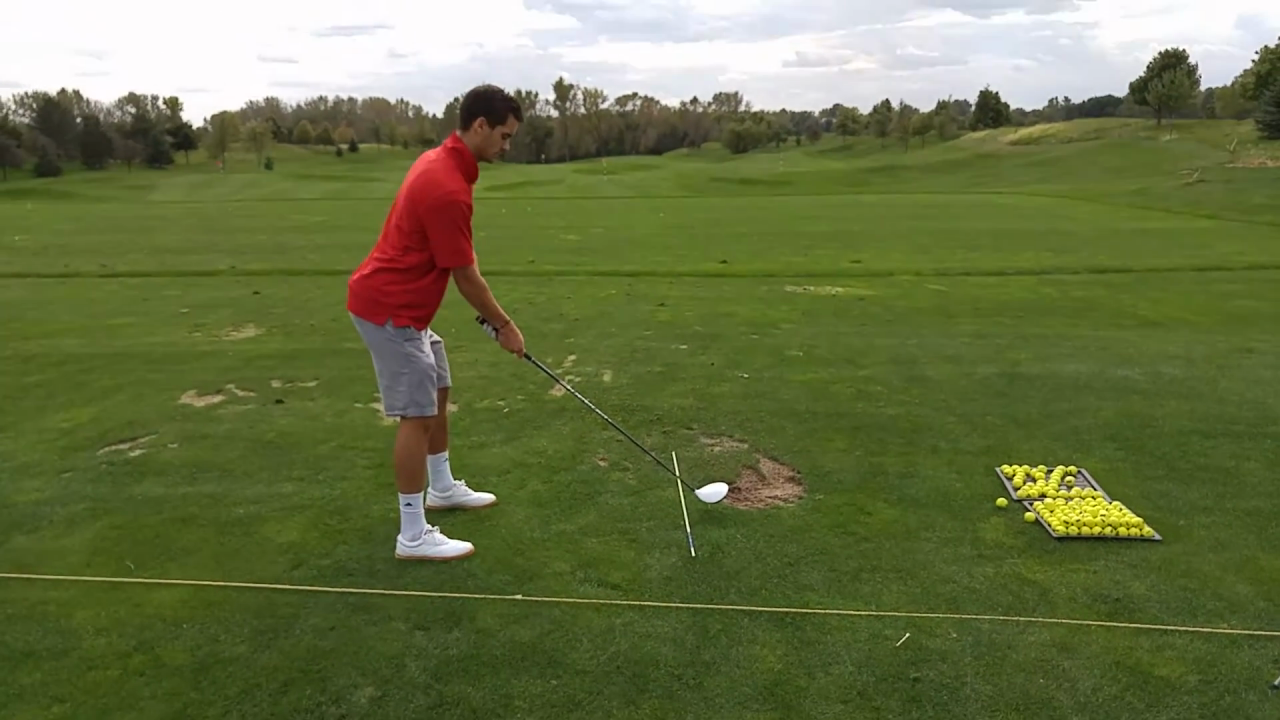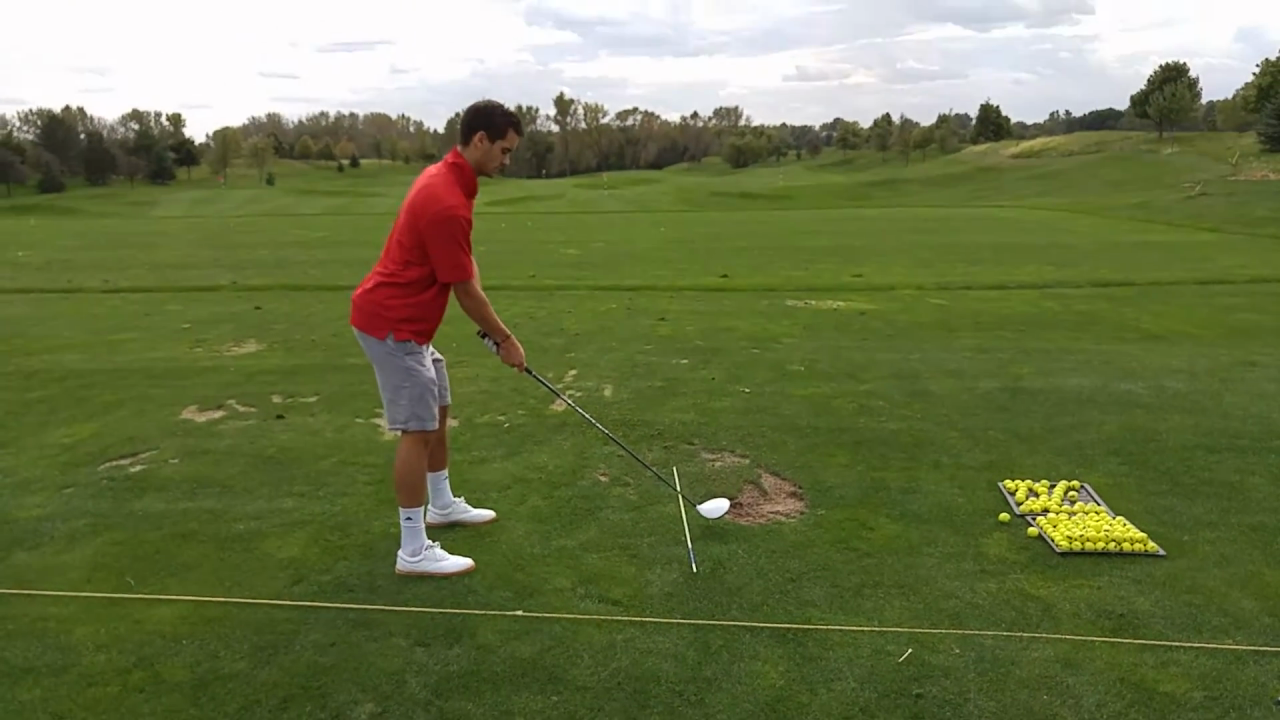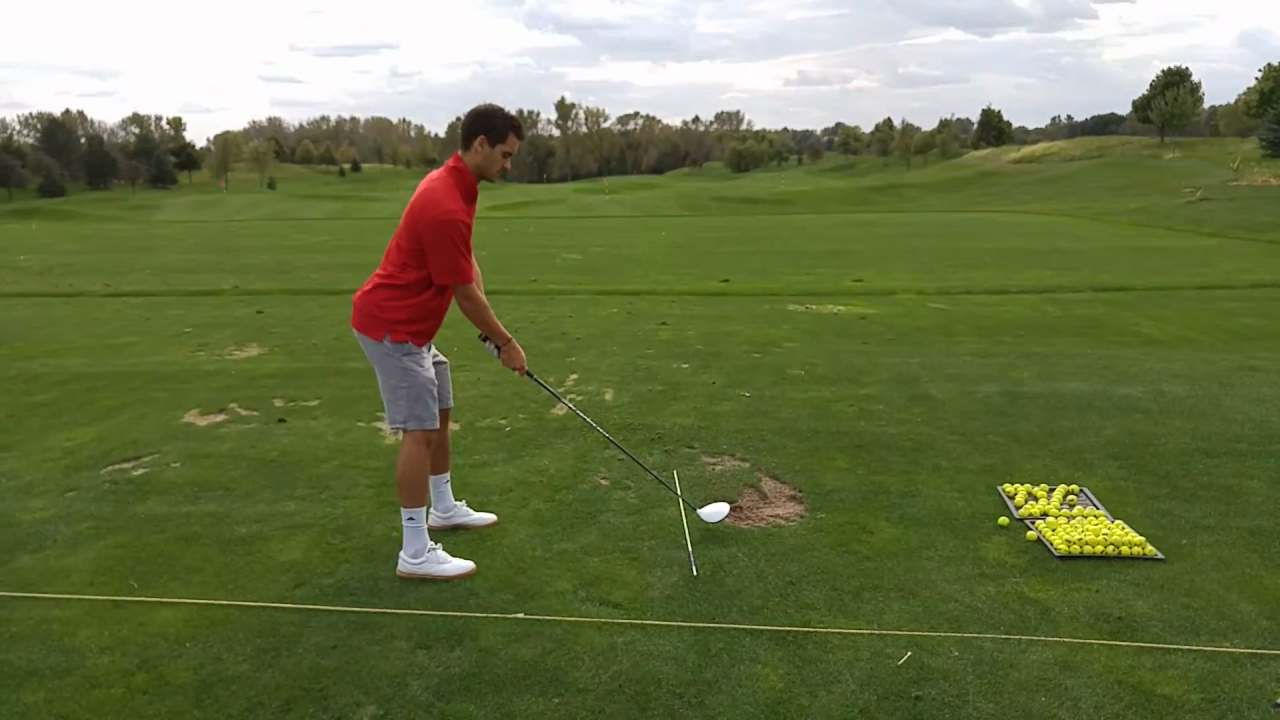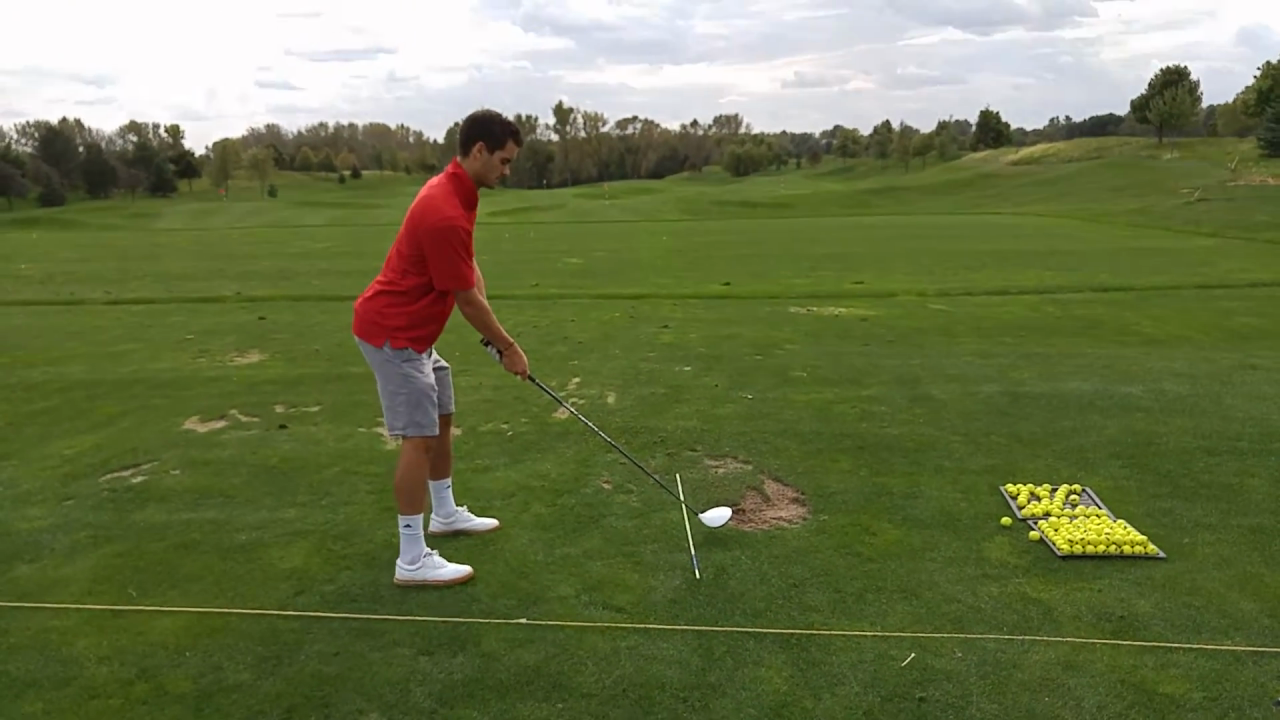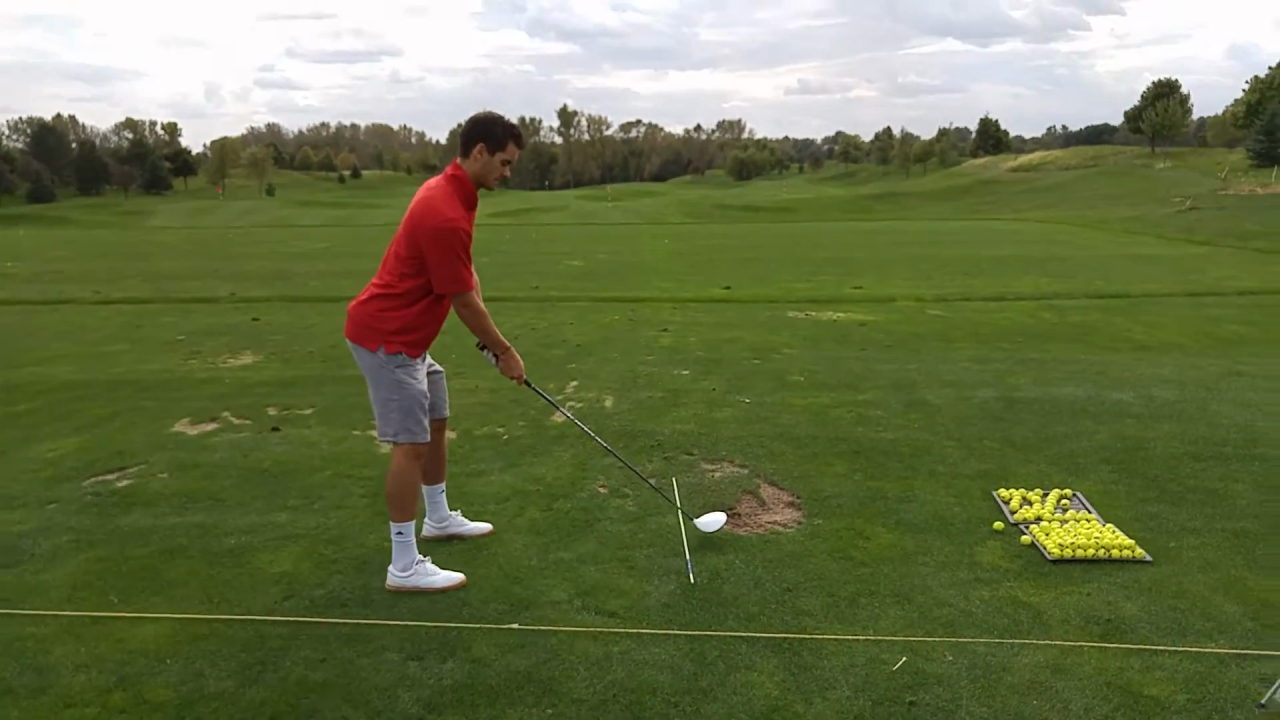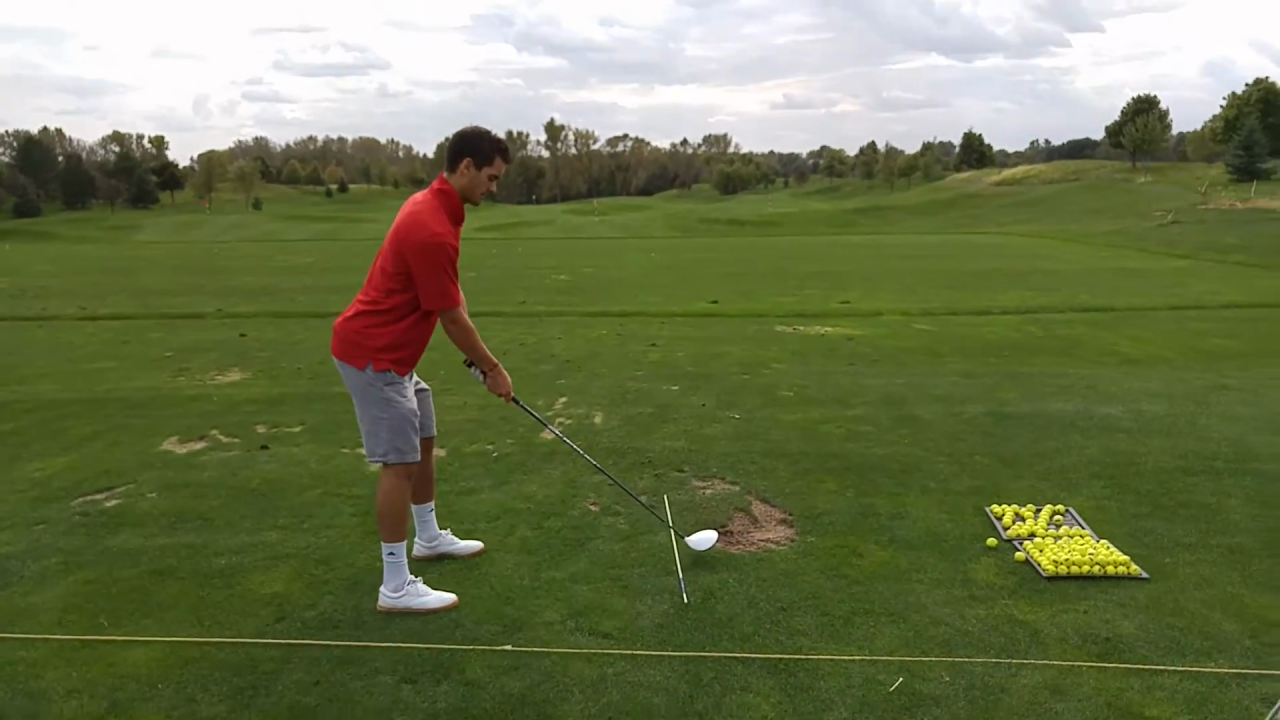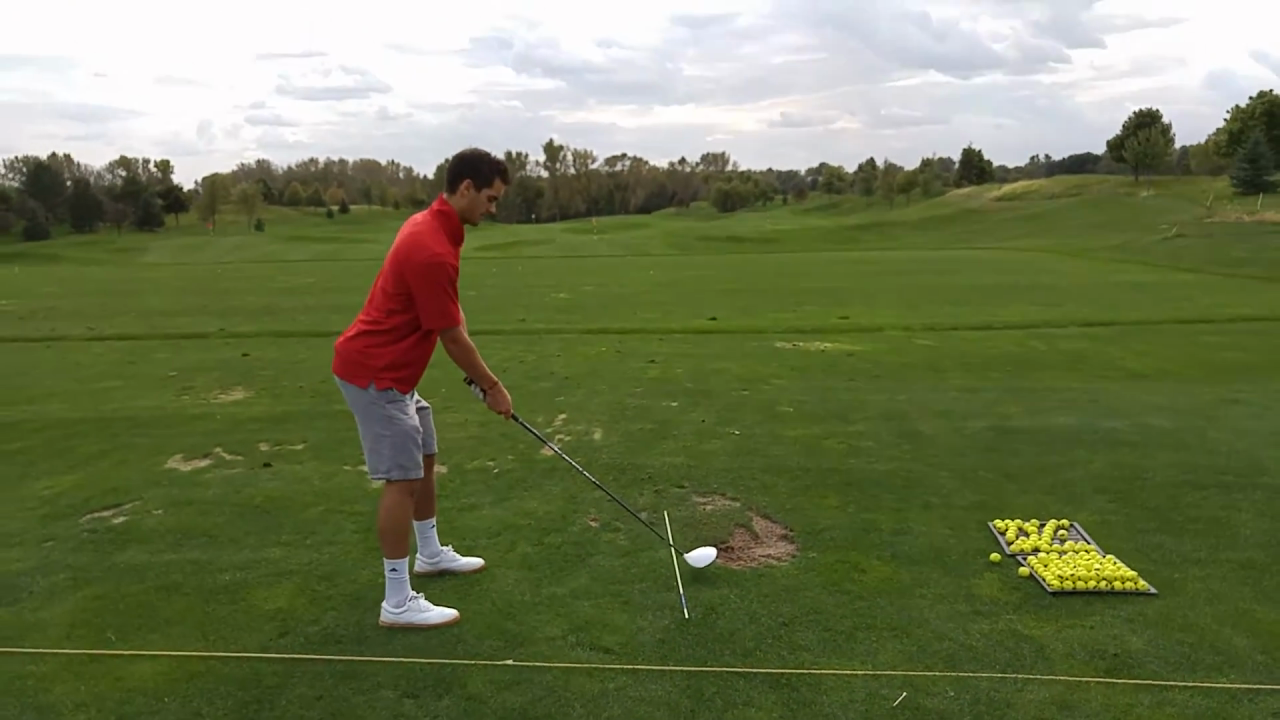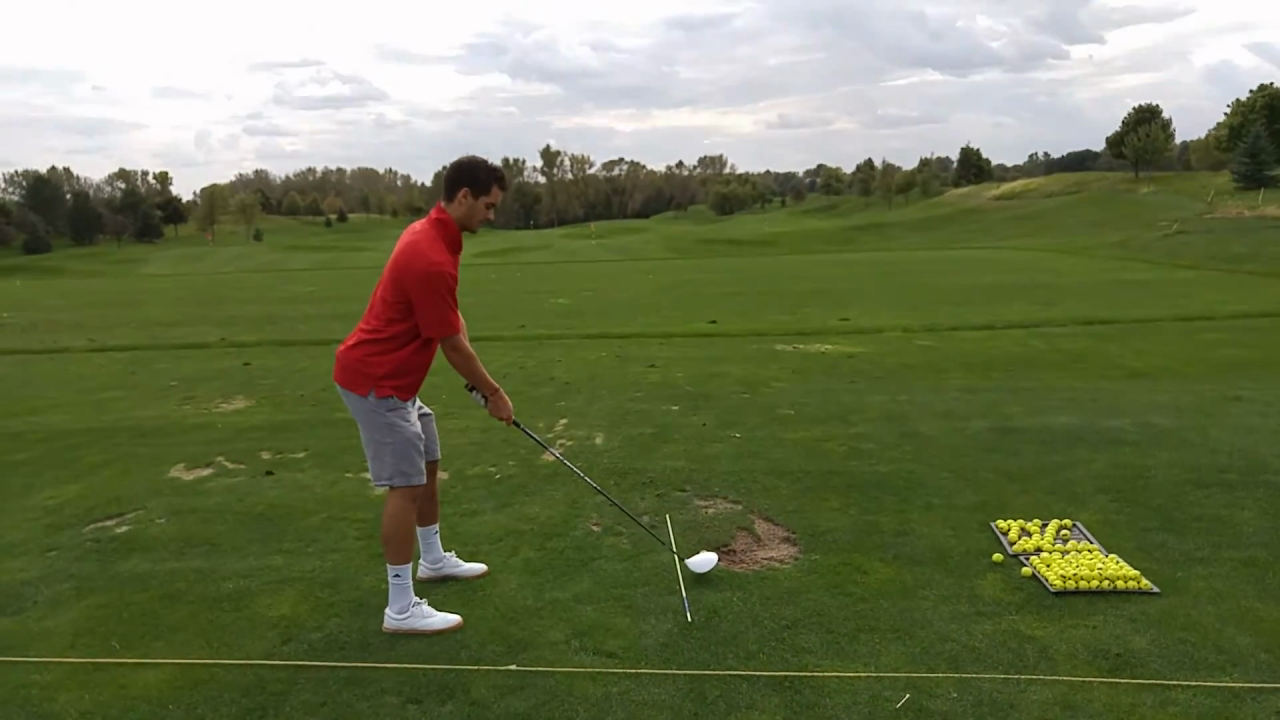
dt=0.1s
person 1, frame 1
left shoulder: (441, 159)
right shoulder: (447, 188)
left elbow: (463, 254)
right elbow: (464, 275)
left wrist: (489, 312)
right wrist: (504, 325)
left hip: (399, 303)
right hip: (390, 309)
left knee: (437, 394)
right knee: (415, 414)
left ankle: (442, 487)
right ankle: (413, 536)
person 1, frame 2
left shoulder: (443, 174)
right shoulder: (447, 202)
left elbow: (465, 268)
right elbow: (464, 290)
left wrist: (490, 325)
right wrist: (504, 339)
left hip: (403, 318)
right hip: (391, 324)
left knee: (436, 413)
right knee: (417, 429)
left ankle: (441, 505)
right ankle: (414, 551)
person 1, frame 3
left shoulder: (451, 182)
right shoulder: (446, 207)
left elbow: (468, 265)
right elbow: (464, 292)
left wrist: (493, 329)
right wrist: (506, 342)
left hip: (408, 321)
right hip: (391, 325)
left knee: (439, 415)
right knee: (419, 430)
left ankle: (443, 507)
right ankle: (416, 551)
person 1, frame 4
left shoulder: (452, 189)
right shoulder: (445, 214)
left elbow: (469, 270)
right elbow: (466, 297)
left wrist: (495, 333)
right wrist: (507, 346)
left hip: (409, 328)
right hip: (392, 332)
left knee: (440, 420)
right knee: (419, 436)
left ankle: (445, 513)
right ankle: (412, 558)
person 1, frame 5
left shoulder: (448, 188)
right shoulder: (446, 215)
left elbow: (466, 276)
right elbow: (463, 301)
left wrist: (490, 338)
right wrist: (505, 351)
left hip: (402, 332)
right hip: (386, 337)
left knee: (434, 425)
right knee: (410, 442)
left ankle: (439, 517)
right ankle: (403, 566)
person 1, frame 6
left shoulder: (433, 203)
right shoulder: (432, 229)
left elbow: (452, 295)
right elbow: (451, 317)
left wrist: (478, 354)
right wrist: (492, 368)
left hip: (389, 349)
right hip: (373, 354)
left knee: (422, 443)
right knee: (400, 462)
left ankle: (429, 537)
right ankle: (395, 587)
person 1, frame 7
left shoulder: (432, 224)
right shoulder: (433, 250)
left elbow: (452, 312)
right elbow: (452, 337)
left wrist: (478, 373)
right wrist: (493, 386)
left hip: (389, 368)
right hip: (374, 373)
left knee: (424, 460)
right knee: (402, 479)
left ankle: (431, 553)
right ankle: (397, 602)
person 1, frame 8
left shoulder: (431, 232)
right shoulder: (431, 259)
left elbow: (452, 320)
right elbow: (452, 345)
left wrist: (479, 380)
right wrist: (493, 393)
left hip: (391, 376)
right hip: (375, 381)
left knee: (427, 467)
right knee: (405, 486)
left ankle: (434, 559)
right ankle: (401, 608)
